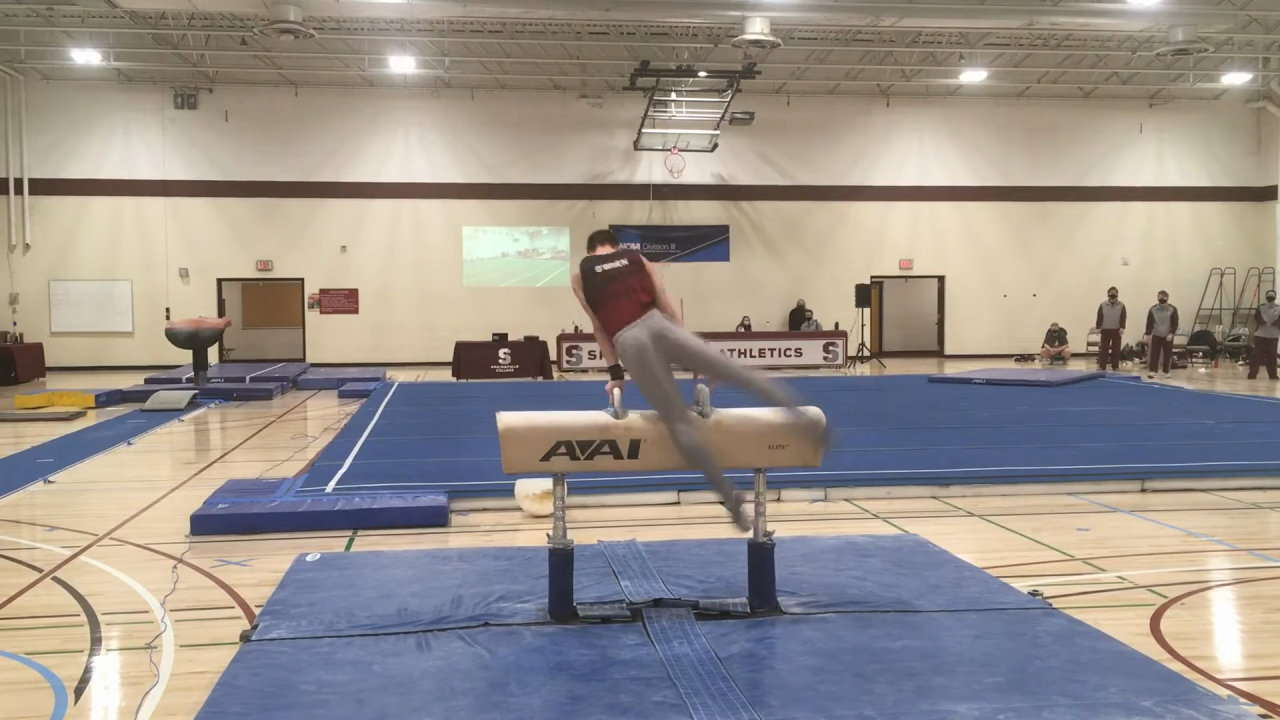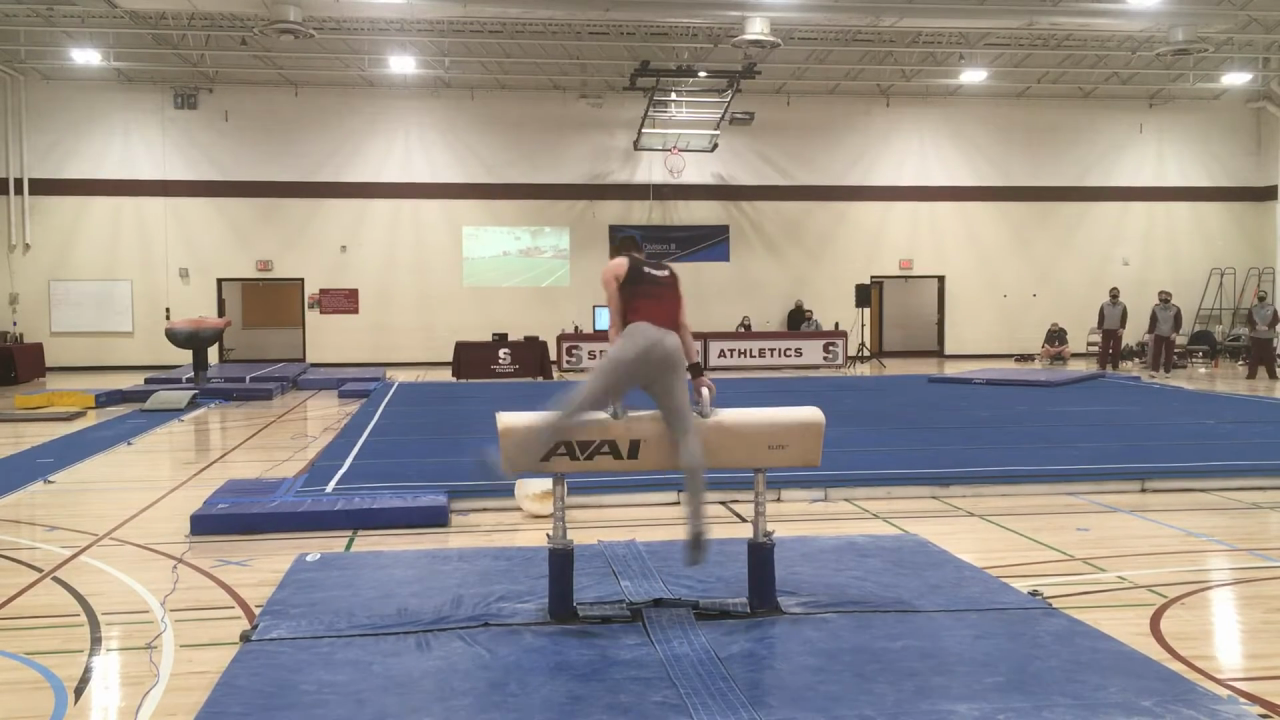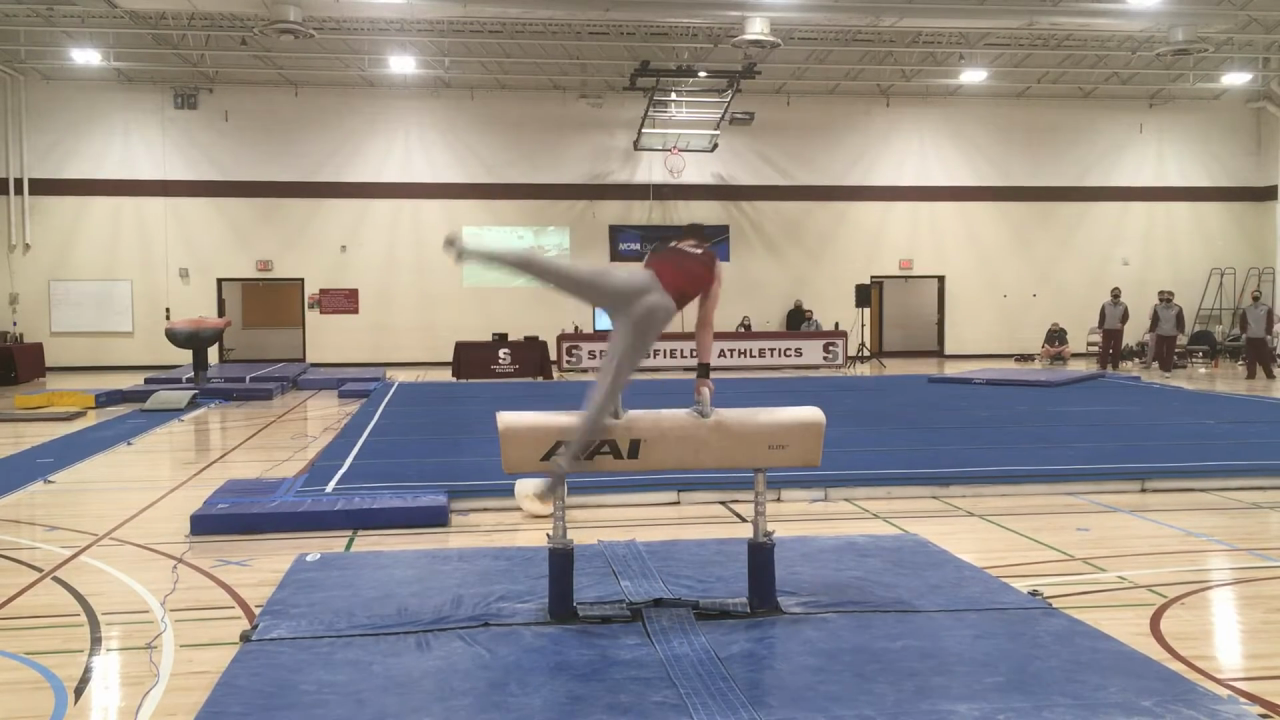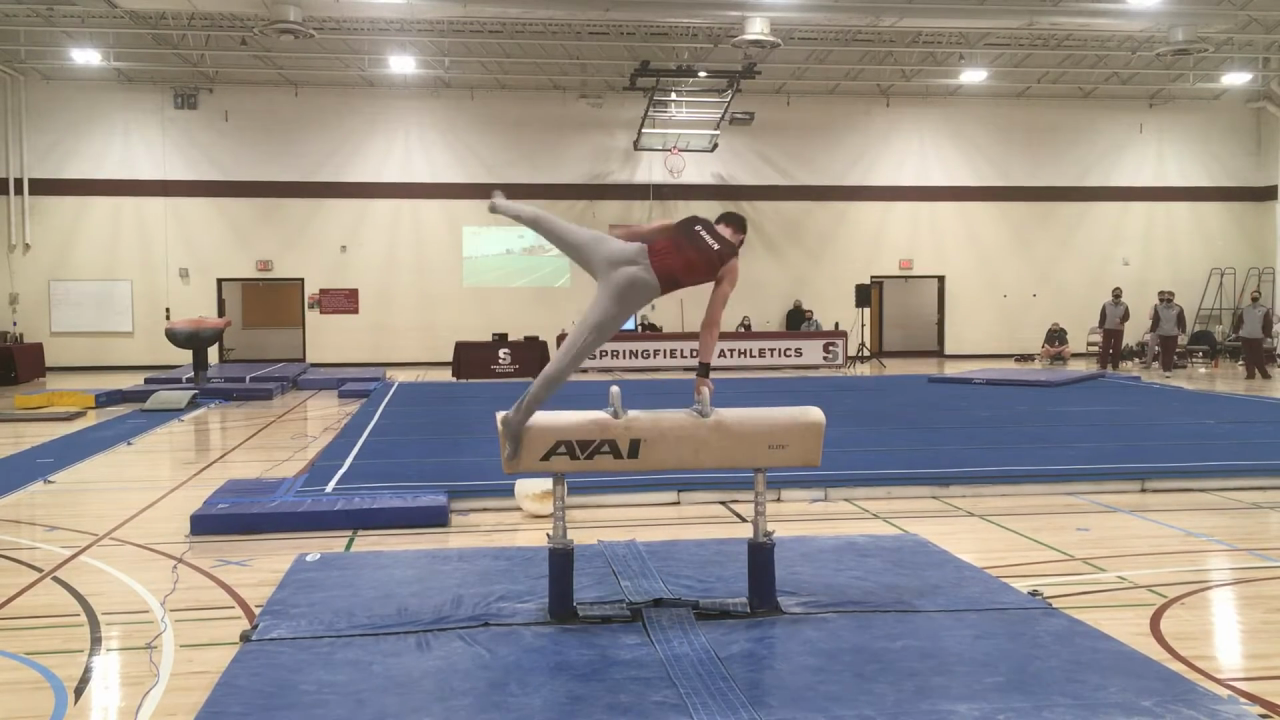
dt=0.2s
person 1, frame 1
left shoulder: (579, 276)
right shoulder: (638, 261)
left elbow: (601, 327)
left wrist: (615, 373)
right wrist: (684, 343)
left hip: (631, 343)
right hip: (659, 328)
left knee: (680, 423)
right knee: (735, 371)
left ankle: (729, 496)
right ankle: (802, 417)
person 1, frame 2
left shoulder: (615, 267)
right shoulder: (667, 272)
right elbow: (682, 327)
left wrist: (620, 363)
right wrist: (696, 371)
left hip: (640, 339)
right hip: (671, 349)
left knee: (575, 404)
right knee: (686, 434)
left ankle: (520, 455)
right ankle: (696, 522)
person 1, frame 3
left shoulder: (664, 245)
right shoulder: (712, 266)
right elbow: (705, 327)
right wrist: (704, 373)
left hip: (633, 284)
right hip: (656, 310)
left knee: (536, 266)
right knee: (608, 388)
left ankle: (466, 251)
right ankle: (566, 462)
person 1, frame 4
left shoulder: (692, 223)
right shoulder: (730, 265)
left elbow: (637, 232)
right elbow: (712, 323)
right wrist: (703, 371)
left hip: (622, 253)
right hip: (633, 286)
left knee: (553, 224)
right knee: (571, 354)
left ankle: (501, 205)
right ankle: (516, 419)
